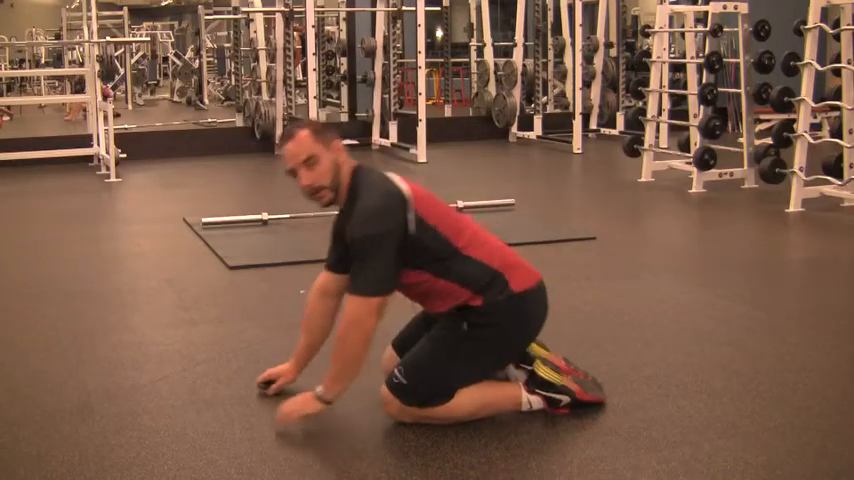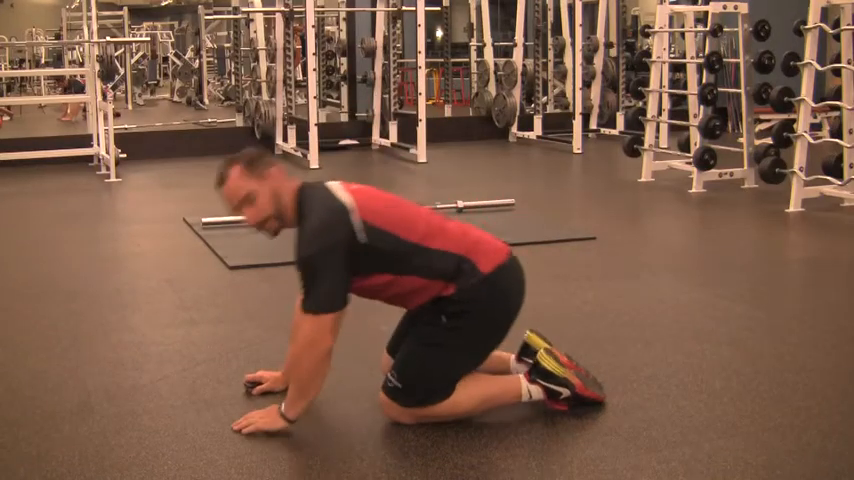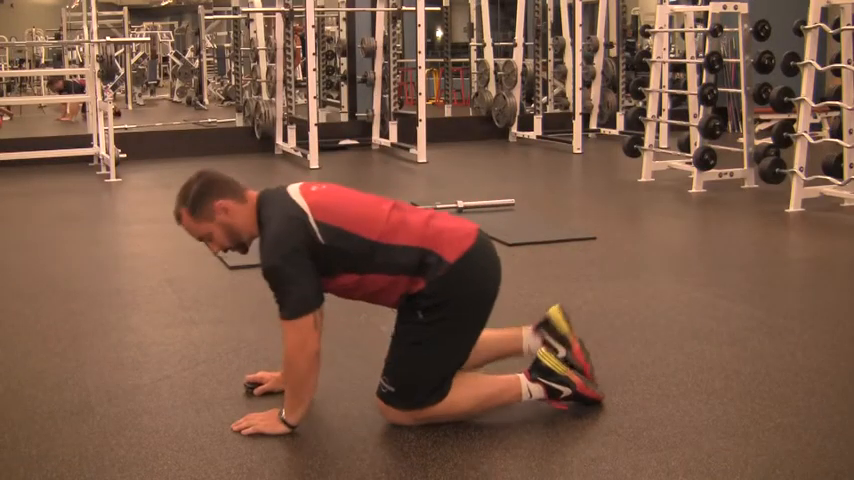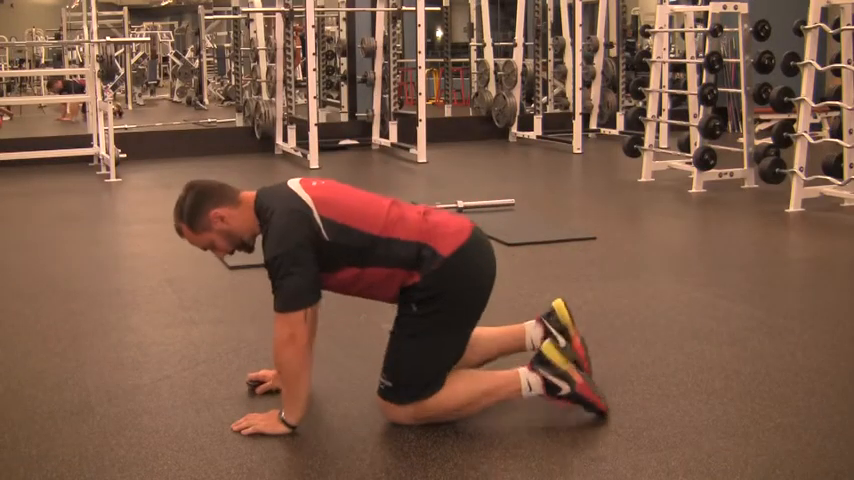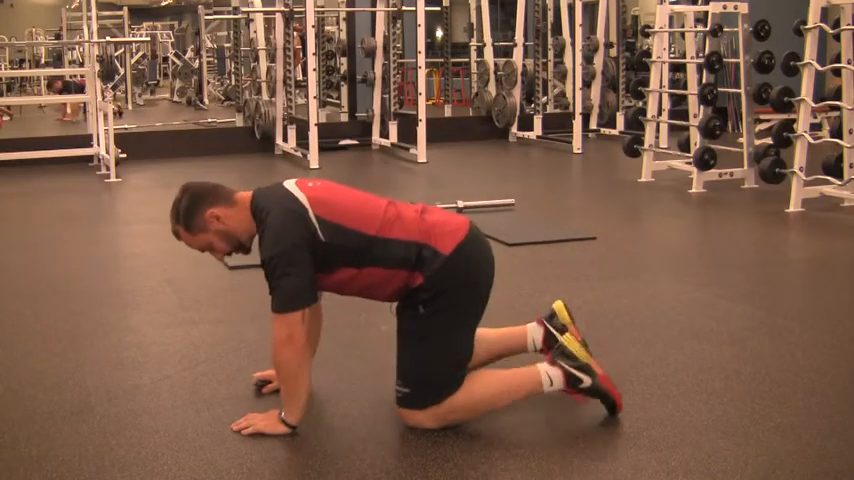
dt=0.3s
person 1, frame 1
left shoulder: (374, 211)
right shoulder: (355, 208)
left elbow: (361, 324)
right elbow: (325, 293)
left wrist: (324, 395)
right wrist: (295, 366)
left hip: (506, 303)
right hip: (488, 295)
left knee: (401, 401)
right knee: (394, 363)
left ankle: (537, 389)
right ankle: (519, 362)
person 1, frame 2
left shoulder: (322, 228)
right shoulder: (320, 206)
left elbow: (318, 340)
right elbow: (309, 309)
left wrist: (286, 412)
right wrist: (286, 376)
left hip: (483, 288)
right hip: (480, 275)
left knee: (400, 404)
right knee: (395, 363)
left ankle: (536, 383)
right ankle: (521, 362)
person 1, frame 3
left shoulder: (281, 239)
right shoulder: (287, 204)
left elbow: (305, 343)
right elbow: (307, 319)
left wrist: (288, 417)
right wrist: (291, 375)
left hip: (454, 273)
right hip: (464, 252)
left knee: (401, 406)
right knee: (433, 355)
left ankle: (538, 382)
right ankle: (539, 339)
person 1, frame 4
left shoulder: (284, 230)
right shoulder: (284, 201)
left elbow: (293, 336)
right elbow: (306, 306)
left wrist: (288, 417)
right wrist: (291, 373)
left hip: (449, 267)
right hip: (460, 248)
left knee: (401, 403)
right knee: (435, 355)
left ankle: (538, 378)
right ankle: (543, 333)
person 1, frame 5
left shoulder: (280, 233)
right shoulder: (280, 203)
left elbow: (291, 334)
right elbow: (309, 304)
left wrist: (288, 416)
right wrist: (293, 373)
left hip: (449, 267)
right hip: (452, 249)
left knee: (421, 409)
right knee: (434, 356)
left ankle: (558, 373)
right ankle: (543, 333)
